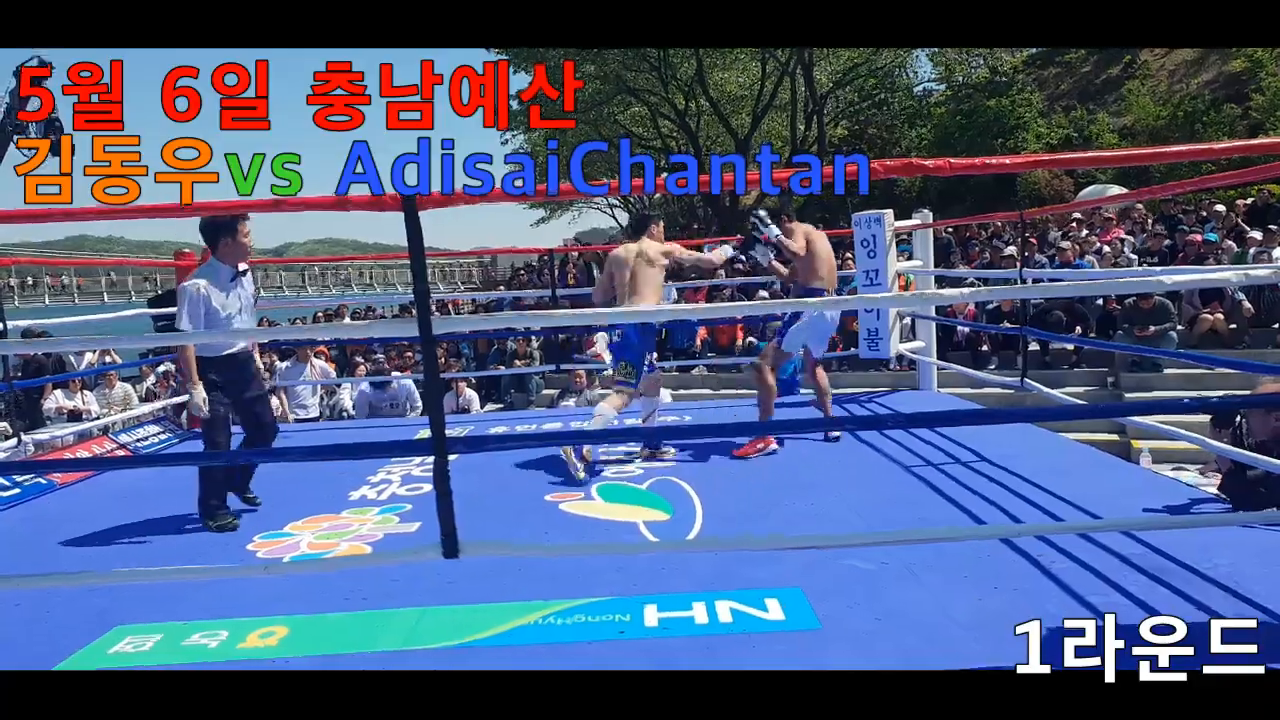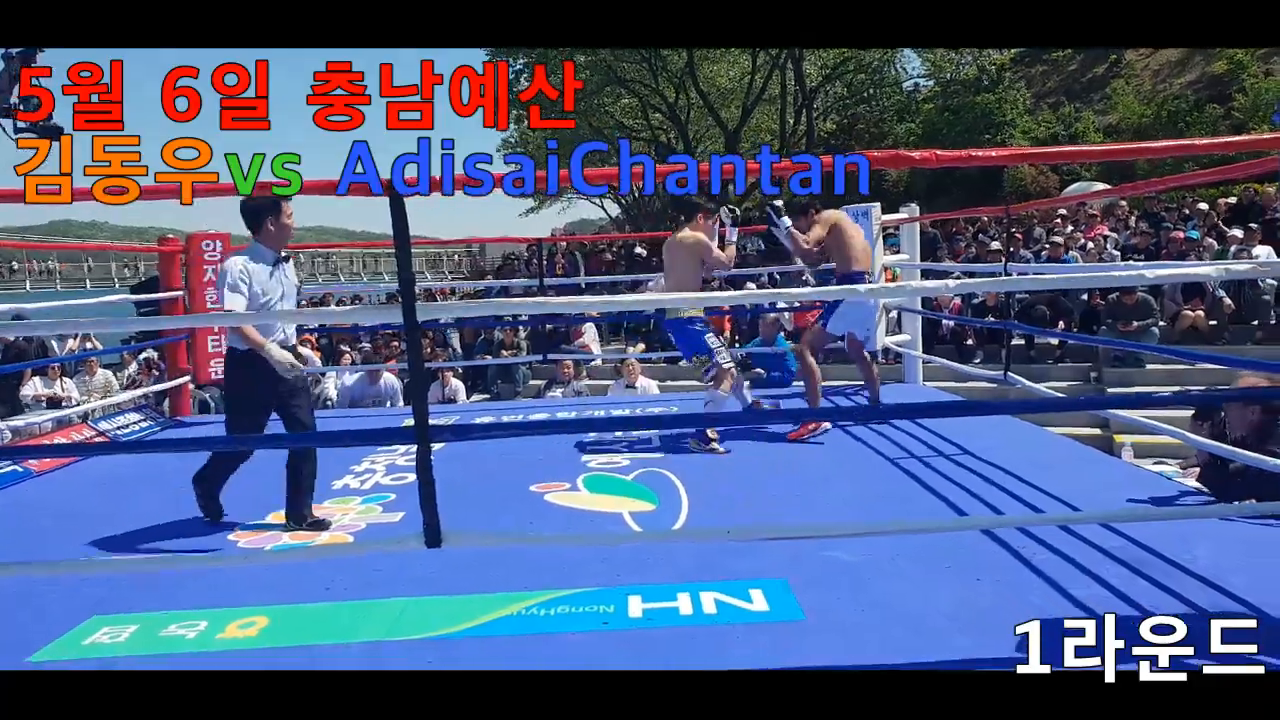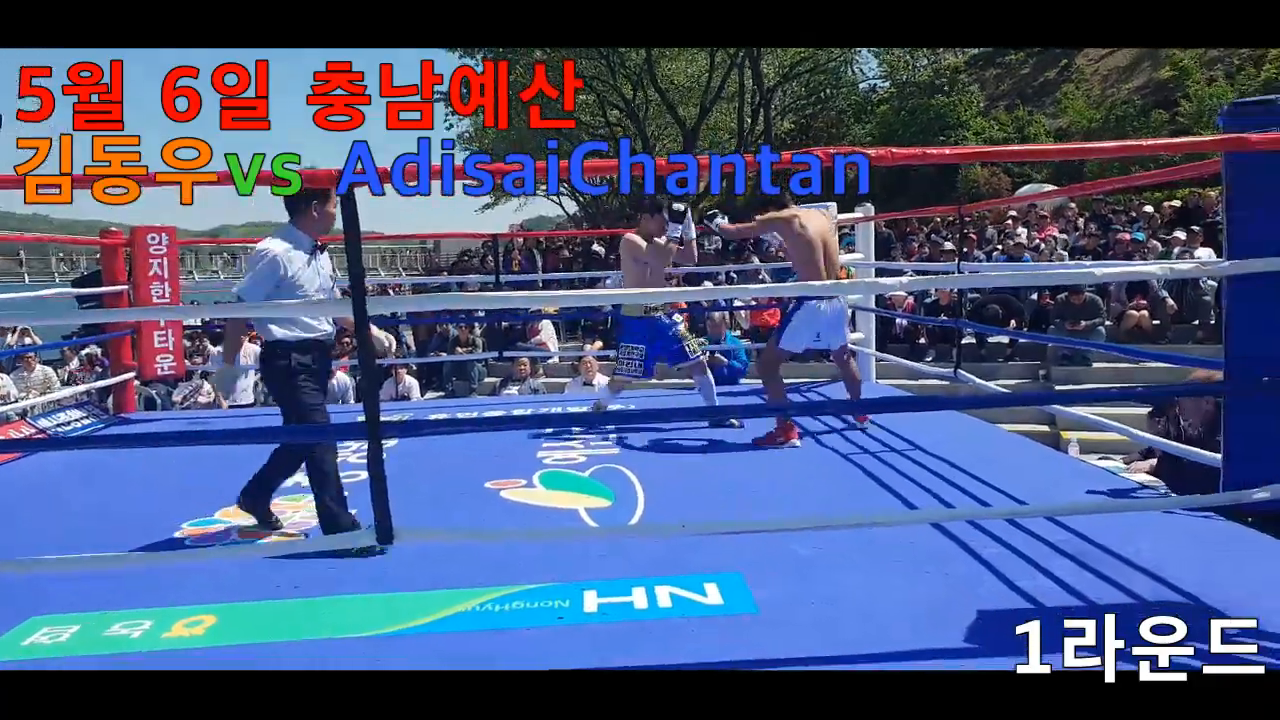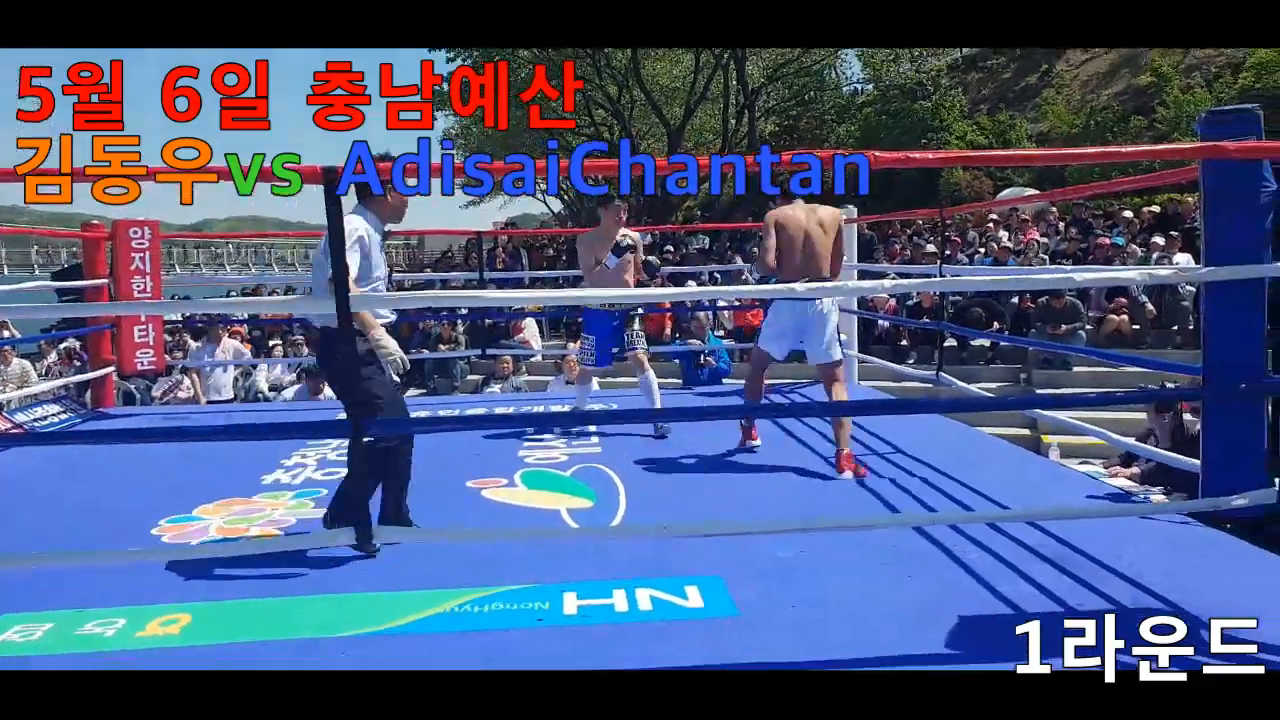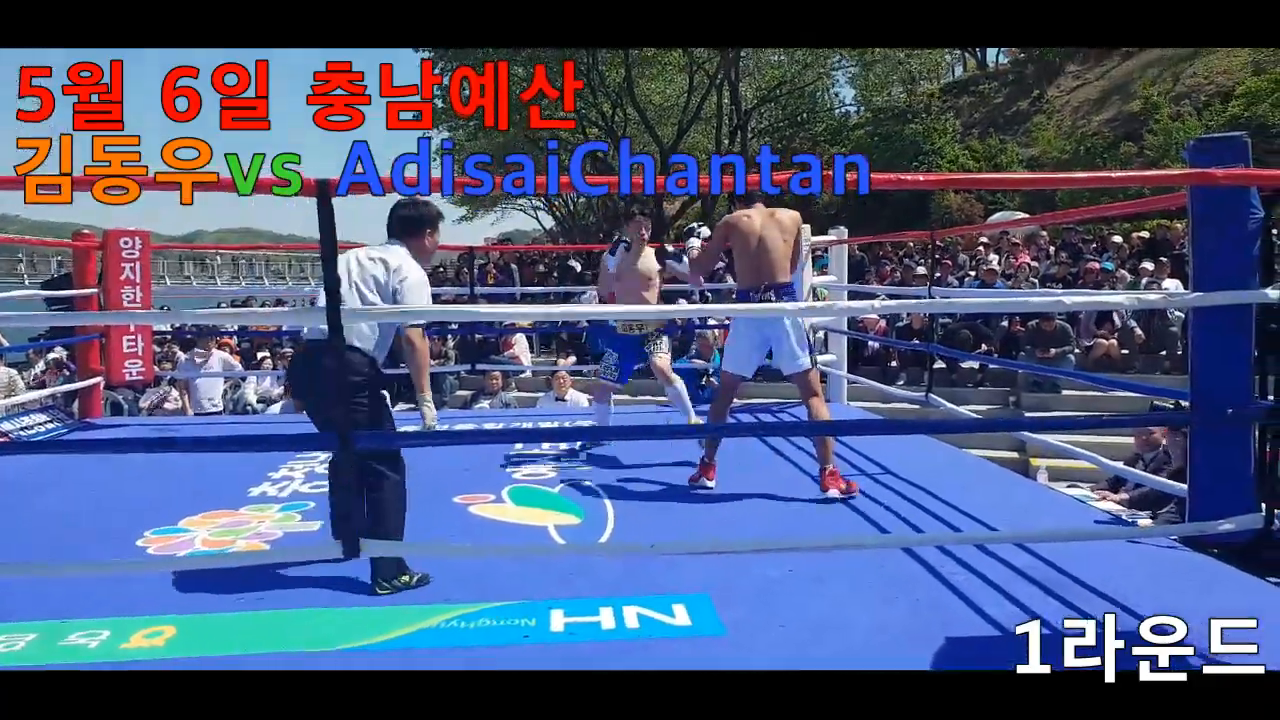
dt=0.4s
person 1, frame 1
left shoulder: (244, 273)
right shoulder: (197, 286)
right elbow: (185, 339)
left wrist: (255, 355)
right wrist: (195, 386)
left hip: (242, 363)
right hip: (212, 370)
left knee: (265, 428)
right knee: (218, 441)
left ankle: (236, 481)
right ankle: (214, 511)
person 1, frame 2
left shoulder: (285, 262)
right shoulder: (240, 267)
right elbow: (235, 321)
right wrist: (270, 352)
left hip: (286, 361)
right hip: (249, 364)
left knee: (304, 433)
right knee: (241, 441)
left ankle: (299, 513)
right ankle: (206, 489)
person 1, frame 3
left shoulder: (320, 253)
right shoulder: (274, 252)
left elbow: (333, 303)
right elbow: (242, 308)
left wrist: (369, 331)
right wrist: (229, 362)
left hip: (317, 355)
right hip: (289, 360)
left knee: (301, 439)
right knee: (319, 441)
left ankle: (254, 497)
right ankle: (340, 527)
person 1, frame 4
left shoulder: (367, 231)
right shoulder: (355, 229)
right elbow: (340, 287)
right wrist: (379, 336)
left hip: (358, 347)
right hip: (350, 347)
left knee: (394, 430)
right knee: (387, 432)
left ankle: (394, 521)
right ankle: (344, 519)
person 1, frame 5
left shoulder: (352, 258)
right shoulder: (410, 270)
right elbow: (413, 336)
right wrist: (425, 399)
left hip: (308, 361)
right hip: (349, 368)
left knee: (349, 452)
right knee: (385, 468)
left ankle: (348, 536)
right ankle: (389, 572)
person 2, frame 1
left shoulder: (800, 229)
right shoulder: (816, 236)
left elbow: (798, 252)
right elbow: (790, 276)
left wrist: (772, 232)
right wrist: (763, 256)
left hip: (812, 306)
right hip: (830, 308)
left knee: (764, 365)
right knee: (813, 365)
left ankle: (765, 437)
person 2, frame 2
left shoulder: (828, 216)
right shoulder: (839, 223)
left elbow: (806, 248)
right elbow: (813, 259)
left wrist: (784, 222)
right wrist: (784, 233)
left knee: (804, 348)
right knee: (857, 352)
left ankle: (815, 419)
right ankle: (875, 405)
person 2, frame 3
left shoulder: (782, 218)
right shoulder: (822, 215)
left elbow: (735, 233)
left wrist: (714, 221)
left hip: (810, 303)
right hip: (836, 300)
left knee: (767, 364)
right knee: (843, 356)
left ankle: (786, 430)
right ankle: (860, 413)
person 2, frame 4
left shoulder: (775, 216)
right shoulder: (832, 214)
left elbow: (767, 265)
right elbow: (836, 268)
left wrist: (756, 266)
left hip: (787, 302)
right hip: (822, 301)
left knee: (756, 365)
right knee: (835, 381)
left ankle: (749, 432)
right ankle: (845, 457)
person 2, frame 5
left shoulder: (731, 222)
right shoulder: (792, 218)
left elbow: (698, 270)
right hip: (784, 306)
left knee: (724, 392)
right knee: (812, 393)
left ankle: (707, 468)
right ankle: (830, 475)
person 3, frame 1
left shoulder: (615, 255)
right shoulder: (663, 249)
left elbow: (598, 299)
right elbow: (709, 262)
right wrist: (726, 252)
left hip: (622, 326)
right hip: (638, 326)
left knee: (651, 385)
right knee: (623, 393)
left ankle: (650, 445)
right ankle: (580, 448)
person 3, frame 2
left shoulder: (672, 243)
right shoulder: (695, 239)
left elbow: (705, 267)
right elbow: (727, 264)
left wrist: (722, 230)
right wrist: (731, 231)
left hip: (680, 319)
right hip: (686, 319)
left knee: (728, 366)
right knee: (725, 373)
left ankle: (750, 406)
right ankle: (703, 435)
person 3, frame 3
left shoulder: (661, 240)
right shoulder: (631, 240)
left elbow: (691, 259)
right elbow: (663, 259)
left wrist: (687, 225)
right wrist: (675, 227)
left hip: (663, 315)
right hip: (636, 318)
left knee: (698, 362)
right knee: (624, 379)
right ankle: (598, 411)
person 3, frame 4
left shoulder: (633, 238)
right shoulder: (587, 240)
right elbow: (590, 279)
left wrist: (649, 272)
right wrist: (613, 257)
left hip: (628, 309)
right hip: (598, 312)
left knee: (639, 359)
right knee: (587, 368)
right ankle: (578, 412)
person 3, frame 5
left shoulder: (658, 256)
right shoulder: (612, 255)
right elbow: (604, 292)
left wrist: (678, 261)
right wrist: (614, 257)
left hip: (653, 330)
right hip: (622, 333)
left knee: (662, 369)
right knee: (602, 388)
left ankle: (693, 422)
